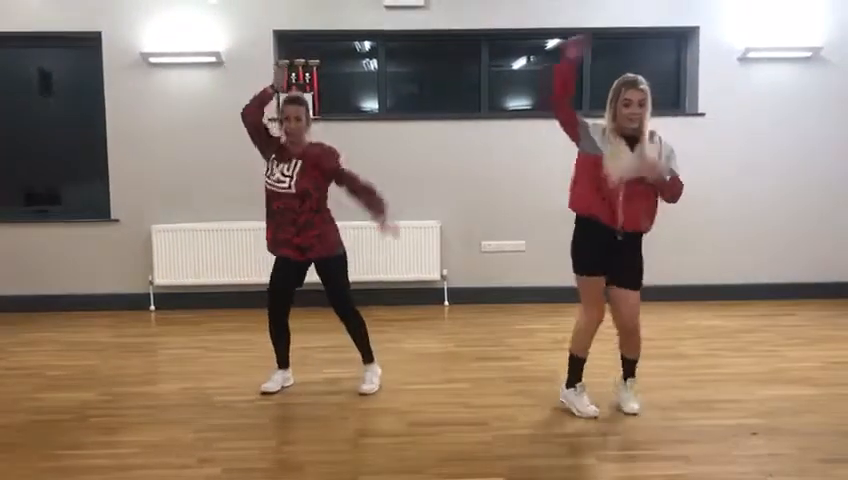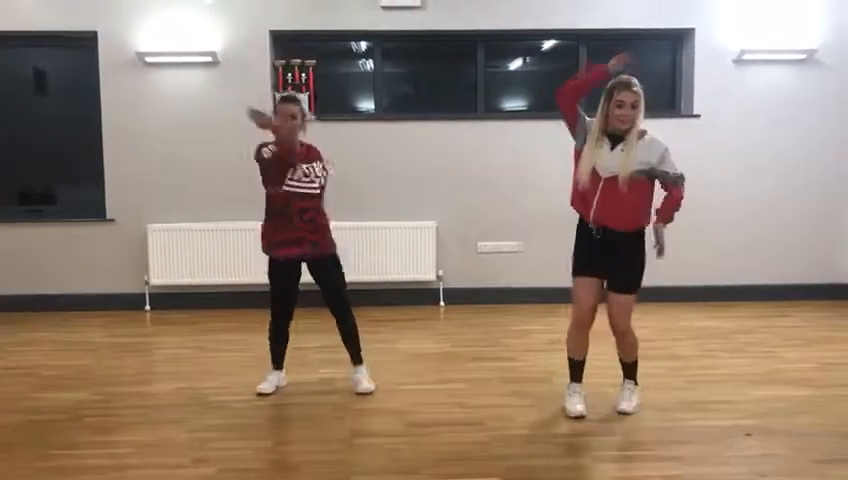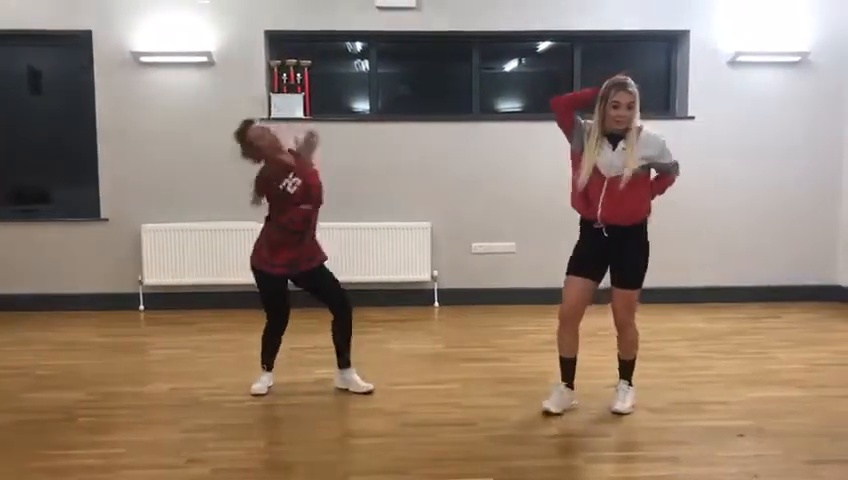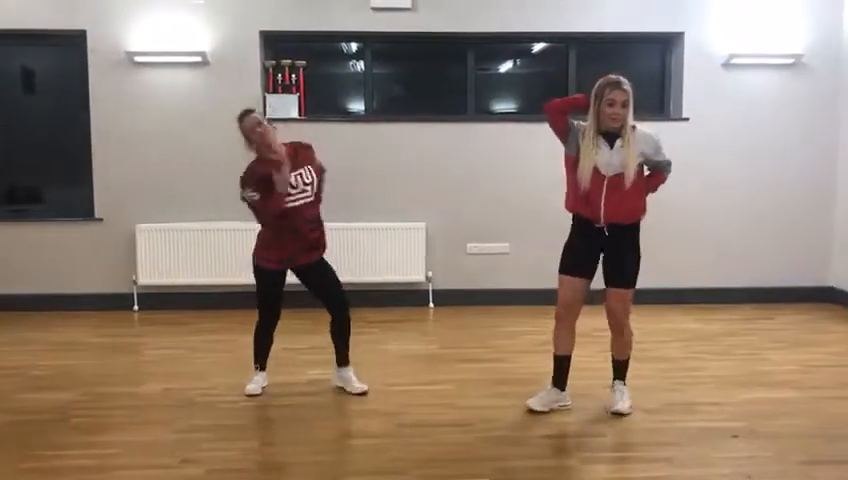
dt=0.2s
person 1, frame 1
left shoulder: (658, 147)
right shoulder: (592, 135)
left elbow: (674, 190)
right elbow: (560, 101)
left wrist: (663, 180)
right wrist: (570, 61)
left hip: (628, 240)
right hip: (590, 234)
left knee: (628, 321)
right knee: (592, 312)
left ankle: (627, 383)
right ankle: (573, 387)
person 1, frame 2
left shoulder: (651, 147)
right shoulder: (587, 134)
left elbow: (675, 187)
right elbow: (565, 95)
left wrist: (662, 222)
right wrist: (606, 71)
left hip: (627, 241)
right hip: (589, 235)
left knee: (619, 324)
right knee: (582, 316)
left ankle: (629, 384)
right ankle: (575, 387)
person 1, frame 3
left shoulder: (649, 142)
right shoulder: (583, 136)
left elbow: (671, 171)
right elbow: (559, 104)
left wrist: (646, 196)
right wrist: (597, 94)
left hip: (630, 237)
right hip: (592, 234)
left knee: (624, 319)
right knee: (568, 314)
left ankle: (625, 385)
right ankle: (566, 388)
person 1, frame 4
left shoulder: (643, 140)
right shoulder: (578, 137)
left elbow: (663, 168)
right elbow: (552, 109)
left wrist: (641, 191)
right wrist: (588, 102)
left hip: (624, 235)
right hip: (584, 232)
left knee: (618, 320)
right knee: (565, 313)
left ankle: (619, 385)
right ankle: (558, 389)
person 2, frame 1
left shoulder: (322, 154)
right shoulder: (273, 149)
left elbow: (353, 184)
right elbow: (249, 118)
left wrist: (378, 210)
right wrist: (271, 89)
left hip: (325, 247)
right hip: (288, 248)
left knee: (344, 308)
right knee: (276, 312)
left ankle: (371, 367)
right ankle: (283, 371)
person 2, frame 2
left shoulder: (313, 153)
right shoulder: (269, 152)
right elbow: (289, 160)
right wrist: (279, 132)
left hip: (318, 242)
right hip: (282, 246)
left knee: (341, 306)
right knee: (282, 312)
left ankle: (359, 370)
right ankle: (276, 372)
person 2, frame 3
left shoulder: (293, 158)
right shoulder: (272, 174)
right elbow: (312, 196)
right wrist: (306, 158)
left hip: (305, 255)
right hip: (272, 261)
left knee: (342, 307)
right knee: (277, 321)
left ankle: (345, 373)
right ankle: (266, 373)
person 2, frame 4
left shoulder: (303, 152)
right shoulder: (255, 173)
left elbow: (318, 173)
right elbow: (265, 215)
left wrist: (310, 203)
right wrist: (279, 180)
left hip: (309, 250)
right hip: (271, 254)
left knee: (340, 306)
right knee: (268, 317)
left ankle: (343, 371)
right ankle: (260, 373)
